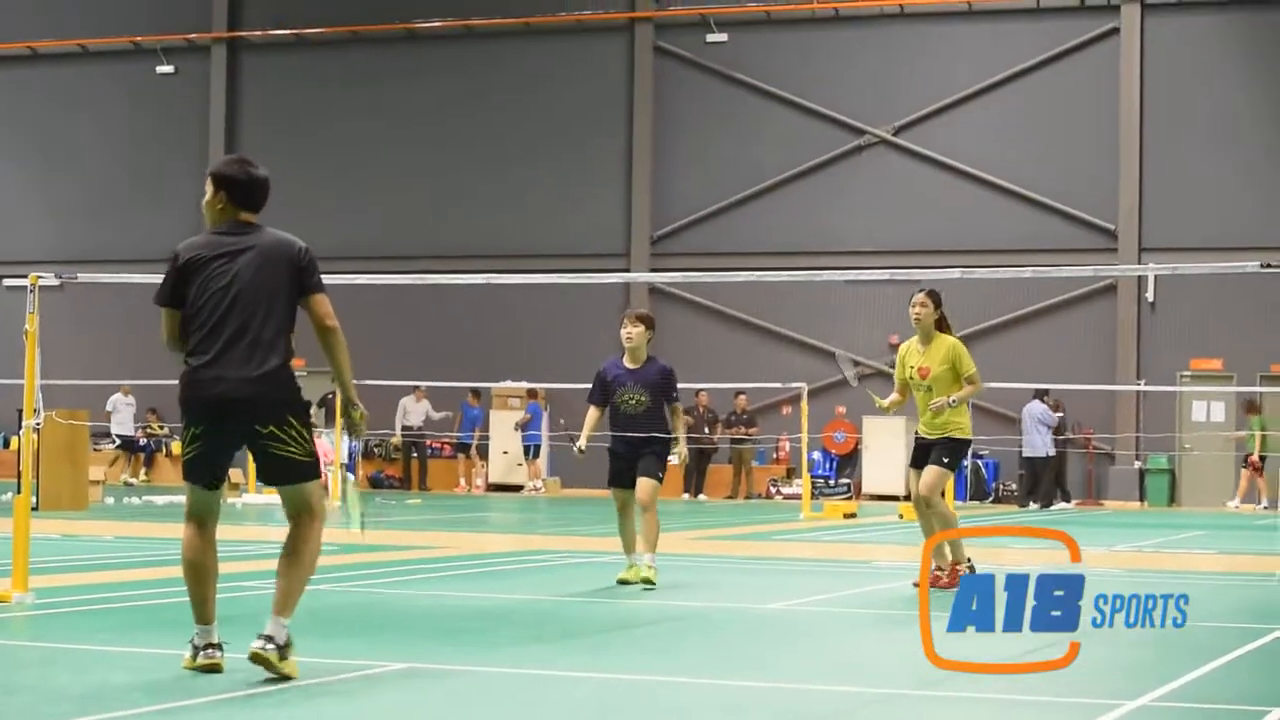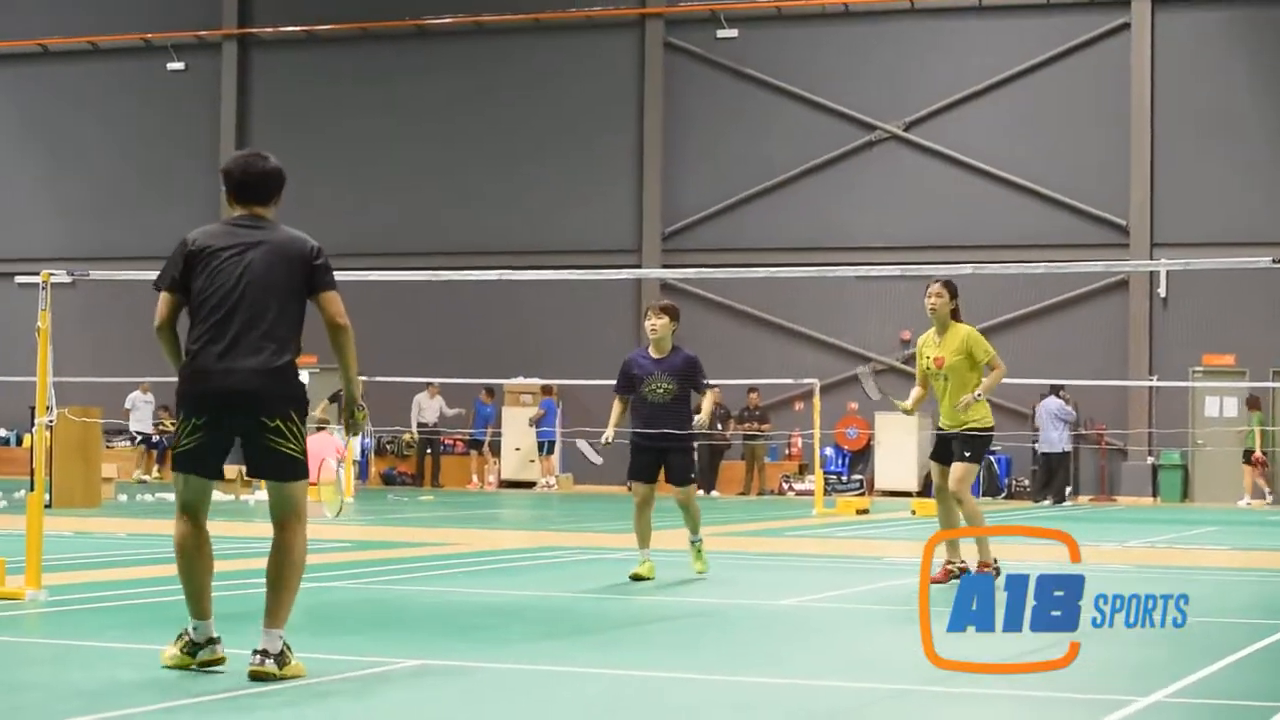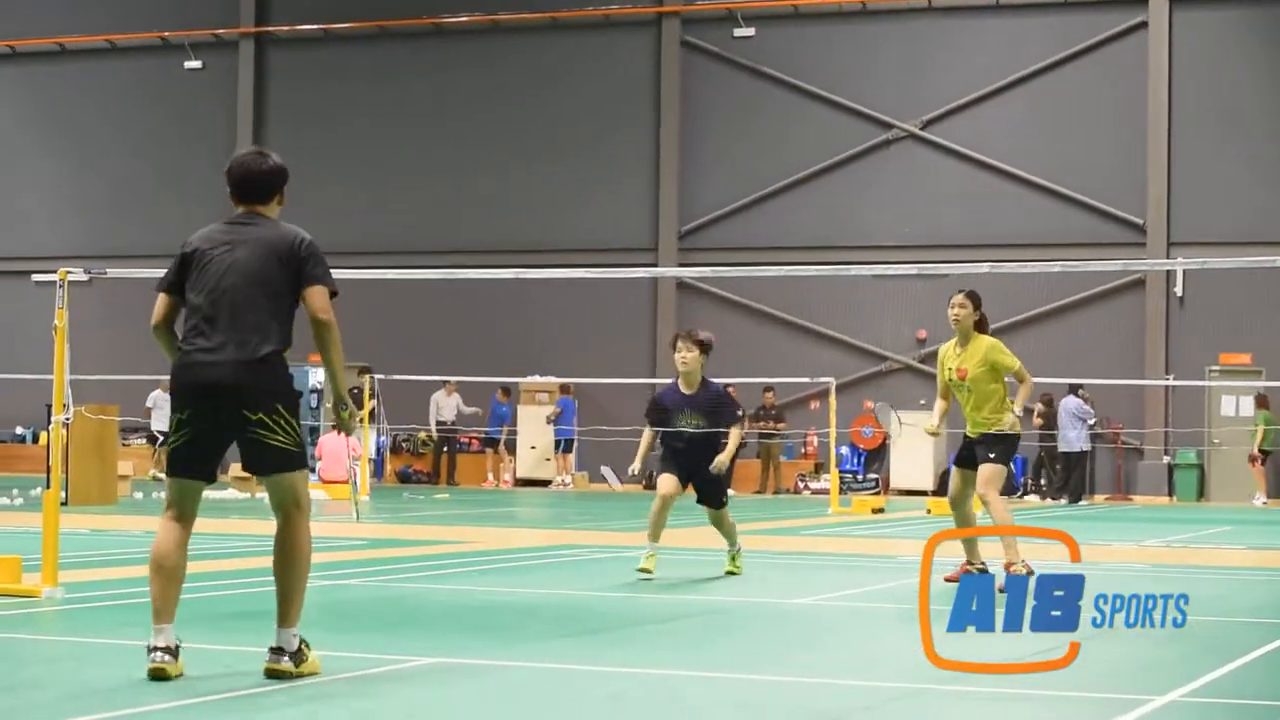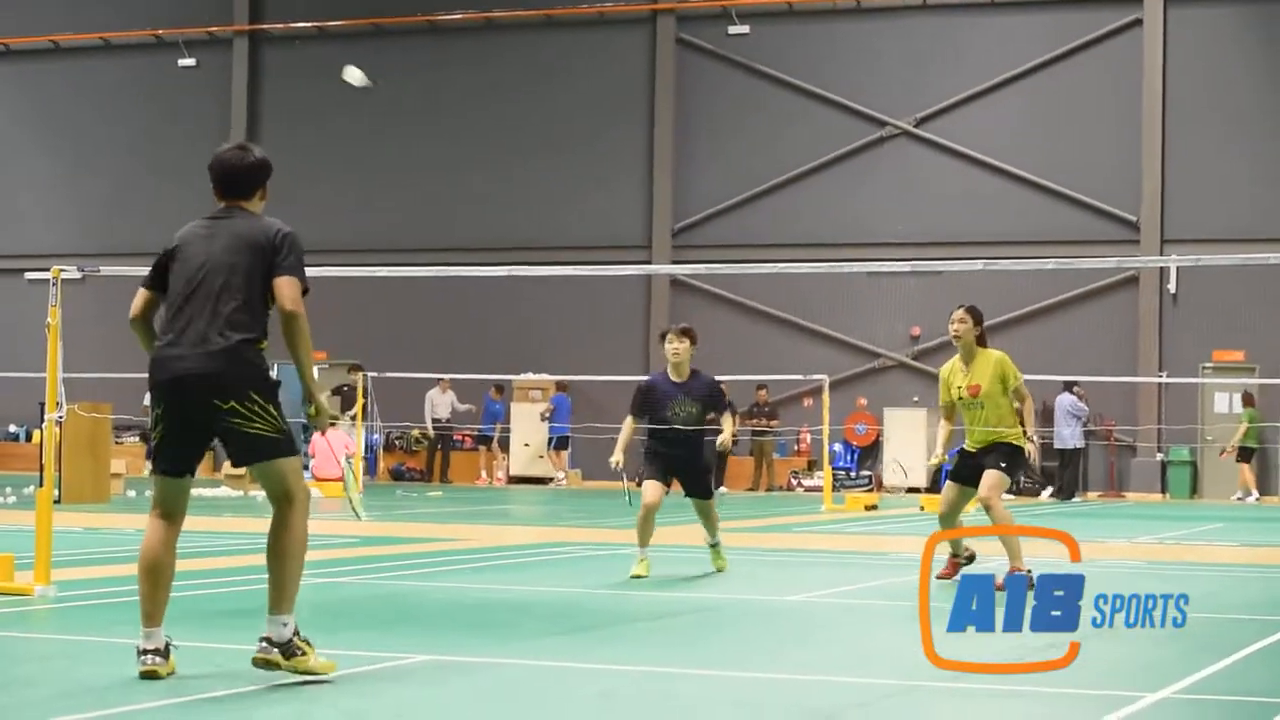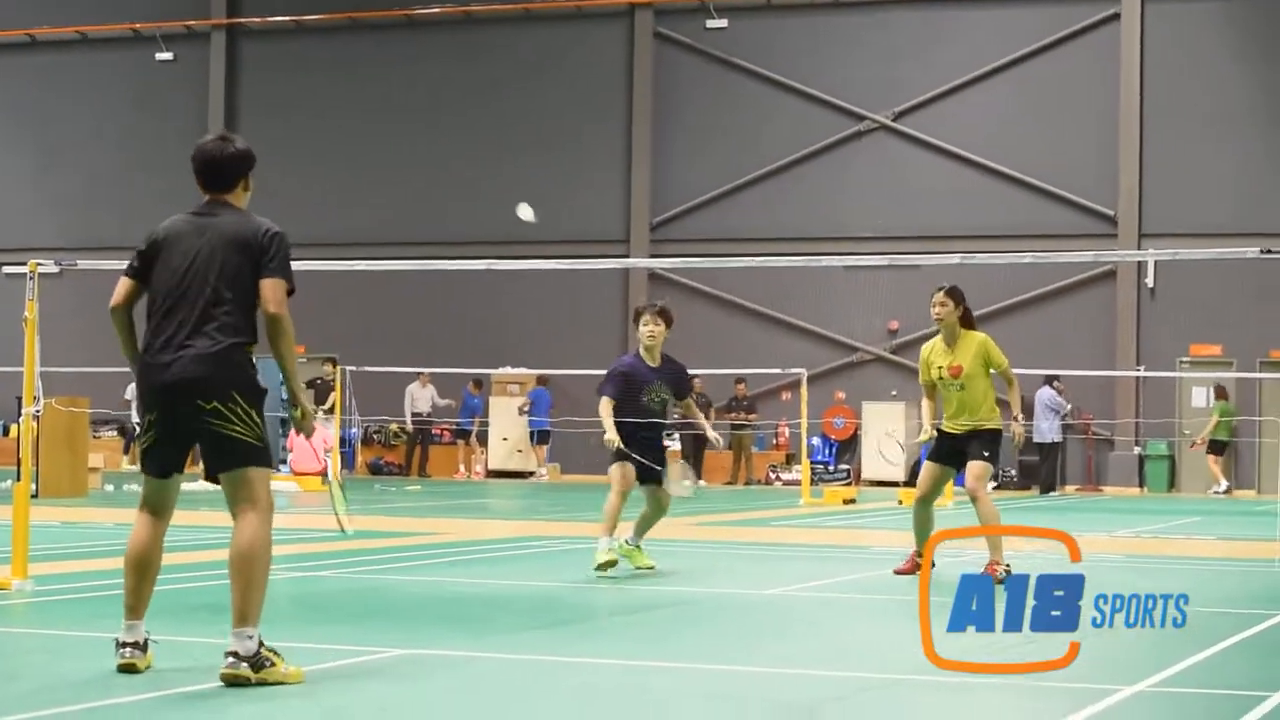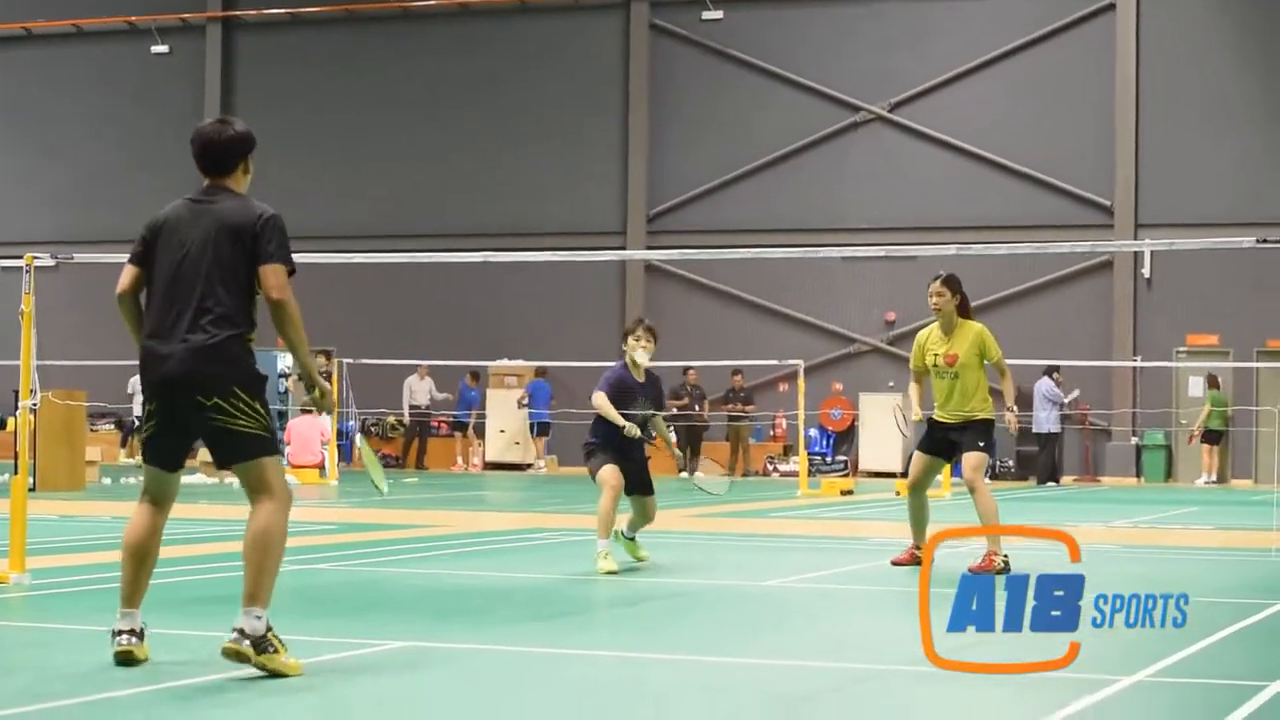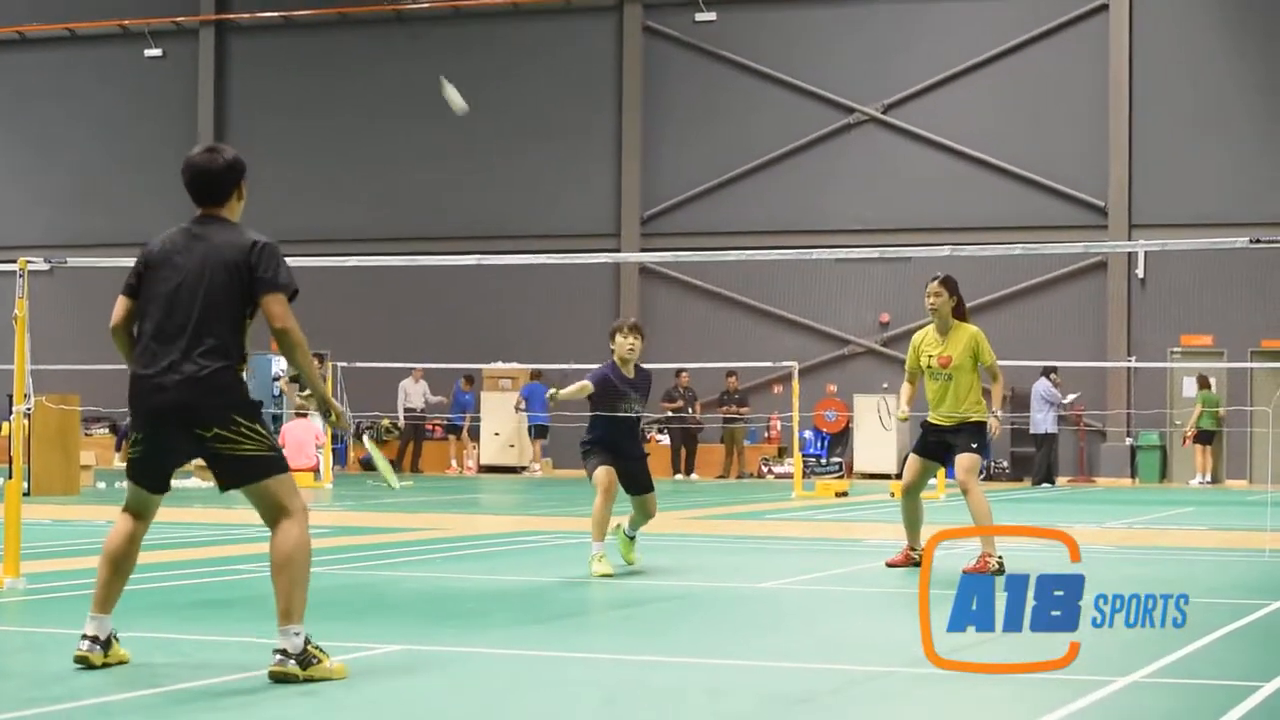
dt=0.2s
person 1, frame 1
left shoulder: (187, 254)
right shoulder: (291, 250)
left elbow: (171, 336)
right elbow: (327, 324)
right wrist: (350, 397)
left hip: (204, 396)
right hip: (271, 395)
left knee: (200, 518)
right knee: (308, 515)
left ankle: (206, 642)
right ankle: (274, 636)
person 1, frame 2
left shoulder: (195, 243)
right shoulder: (303, 248)
left elbow: (163, 323)
right elbow: (338, 323)
right wrist: (352, 394)
left hip: (204, 387)
right hip: (273, 388)
left knee: (190, 510)
right knee: (290, 518)
left ankle: (203, 635)
right ankle: (270, 649)
person 1, frame 3
left shoulder: (197, 243)
right shoulder: (297, 243)
left elbow: (160, 322)
right elbow: (322, 318)
right wrist: (341, 394)
left hip: (195, 381)
right hip: (260, 381)
left knee: (177, 512)
right knee: (293, 511)
left ankle: (161, 645)
right ankle: (287, 646)
person 1, frame 4
left shoulder: (183, 237)
right shoulder: (275, 235)
left elbow: (138, 315)
right elbow: (289, 308)
right wrist: (311, 389)
left hip: (170, 377)
right hip: (234, 373)
left knee: (165, 511)
right knee: (291, 496)
left ankle: (152, 647)
right ankle: (279, 635)
person 1, frame 5
left shoulder: (165, 232)
right shoulder: (263, 234)
left elbow: (119, 304)
right elbow: (274, 312)
left wrist: (141, 366)
right wrist: (297, 392)
left hip: (161, 381)
right hip: (221, 378)
left knee: (153, 508)
right knee: (252, 508)
left ankle: (131, 640)
right ankle: (244, 650)
person 1, frame 6
left shoulder: (165, 219)
right shoulder: (259, 219)
left elbow: (125, 292)
right elbow: (277, 296)
right wrist: (312, 374)
left hip: (162, 370)
right hip: (222, 368)
left knee: (154, 499)
right knee: (270, 495)
left ankle: (127, 628)
right ankle: (251, 629)
person 1, frame 7
left shoulder: (158, 247)
right shoulder: (254, 248)
left elbow: (119, 325)
right elbow: (282, 325)
right wrist: (322, 394)
left hip: (151, 400)
right hip: (215, 399)
left knee: (136, 511)
right knee: (289, 513)
left ankle: (95, 635)
right ankle: (292, 647)
person 2, frame 1
left shoulder: (952, 346)
right shoulder: (905, 350)
left elbow: (976, 385)
right elbow: (901, 392)
left wrist: (951, 401)
right wrist: (887, 402)
left hip: (953, 433)
right hip: (925, 433)
left knee: (928, 494)
right knee: (918, 501)
left ankle: (960, 561)
right ankle: (941, 566)
person 2, frame 2
left shoulder: (967, 335)
right shoulder: (923, 342)
left elbow: (999, 369)
right elbow: (922, 384)
left wrist: (977, 394)
right wrist: (910, 402)
left hip: (974, 425)
right hip: (947, 425)
left knee: (958, 490)
right knee: (940, 493)
left ankle: (987, 562)
right ankle: (954, 562)
person 2, frame 3
left shoulder: (990, 346)
right shoulder: (945, 352)
left elbow: (1026, 379)
right elbow: (943, 396)
left wrist: (1015, 412)
right wrist: (935, 421)
left hip: (1000, 432)
right hip: (974, 432)
left knee: (986, 492)
right knee: (956, 499)
left ankle: (1017, 565)
right ankle: (973, 562)
person 2, frame 4
left shoulder: (998, 360)
right shoulder: (947, 371)
left elbow: (1026, 399)
right elbow: (947, 418)
left wrist: (1030, 437)
right wrist: (940, 449)
left hip: (1006, 444)
right hip: (972, 449)
left knee: (988, 497)
right knee: (945, 513)
left ankle: (1019, 569)
right ankle: (960, 553)
person 2, frame 5
left shoulder: (981, 342)
right shoulder: (928, 351)
left elbow: (1011, 380)
left wrist: (1017, 418)
right wrist: (927, 426)
left hip: (984, 429)
right hip: (949, 431)
left knee: (975, 489)
right knee: (922, 495)
left ankle: (999, 564)
right ankle: (920, 556)
person 2, frame 6
left shoulder: (977, 332)
right shoulder: (923, 337)
left elbow: (1004, 371)
right elbow: (916, 380)
left wrist: (1010, 408)
right wrist: (916, 407)
left hip: (976, 420)
right hip: (941, 421)
left knee: (972, 479)
right knee: (914, 484)
left ankle: (996, 556)
right ankle: (918, 548)
person 2, frame 7
left shoulder: (972, 335)
right shoulder: (919, 338)
left elbow: (996, 377)
right elbow: (910, 381)
left wrist: (995, 412)
right wrist: (904, 405)
left hip: (970, 423)
right hip: (935, 424)
left knee: (966, 481)
right knee: (909, 486)
left ankle: (991, 557)
right ankle: (914, 550)
person 3, frame 1
left shoulder: (662, 371)
right shoulder: (608, 371)
left elbow: (674, 408)
right elbow: (597, 408)
left wrist: (681, 441)
right wrist: (584, 438)
left hip: (653, 447)
right hip: (620, 449)
left knee: (645, 500)
right knee: (623, 506)
left ankle: (648, 565)
right ankle: (632, 564)
person 3, frame 2
left shoulder: (688, 360)
right shoulder: (632, 362)
left elbow: (706, 393)
right elbow: (622, 399)
left wrist: (704, 414)
right wrist: (611, 427)
left hip: (678, 442)
right hip: (642, 442)
left knee: (685, 499)
right knee: (642, 501)
left ankle: (696, 544)
right ankle: (645, 560)
person 3, frame 3
left shoulder: (717, 394)
right shoulder: (663, 396)
left elbow: (736, 426)
right elbow: (651, 429)
left wrist: (727, 454)
right wrist: (638, 460)
left hip: (707, 464)
right hip: (674, 459)
left knee: (718, 518)
right knee: (664, 494)
left ankle: (735, 551)
right ankle: (651, 553)
person 3, frame 4
left shoulder: (706, 384)
right shoulder: (651, 385)
left elbow: (724, 413)
right elbow: (632, 419)
left wrist: (727, 432)
right wrist: (619, 450)
left hip: (693, 458)
right hip: (658, 455)
left knee: (706, 512)
right knee: (650, 502)
left ankle: (714, 542)
right ankle: (642, 556)
person 3, frame 5
left shoulder: (675, 369)
right shoulder: (625, 367)
left elbow: (686, 403)
right elbow: (605, 403)
left wrist: (707, 429)
right wrist: (610, 430)
left hip: (653, 442)
right hip: (625, 442)
left knee: (660, 503)
right knee: (621, 485)
left ankle: (631, 545)
right ankle: (605, 547)
person 3, frame 6
left shoulder: (653, 383)
right shoulder: (616, 376)
right elbow: (598, 400)
left wrist: (671, 447)
right wrist: (622, 422)
left hip: (634, 453)
right hip: (602, 447)
left knee: (647, 514)
right knee: (614, 484)
left ankle: (626, 535)
right ankle: (603, 551)
person 3, frame 7
left shoulder: (645, 377)
right shoulder: (604, 375)
right elbow: (583, 387)
right wrist: (561, 393)
left hip: (630, 451)
right hip: (600, 448)
left knee: (648, 510)
right knee: (608, 487)
left ankle: (627, 533)
right ankle: (597, 555)
